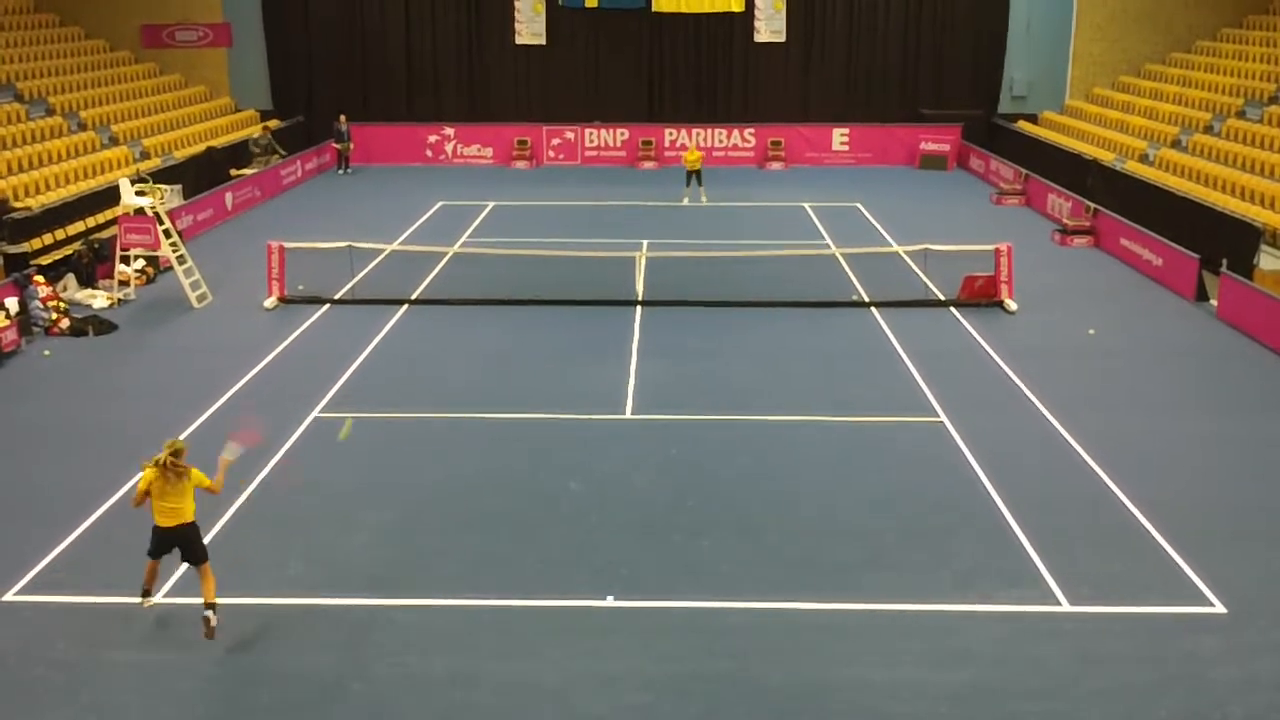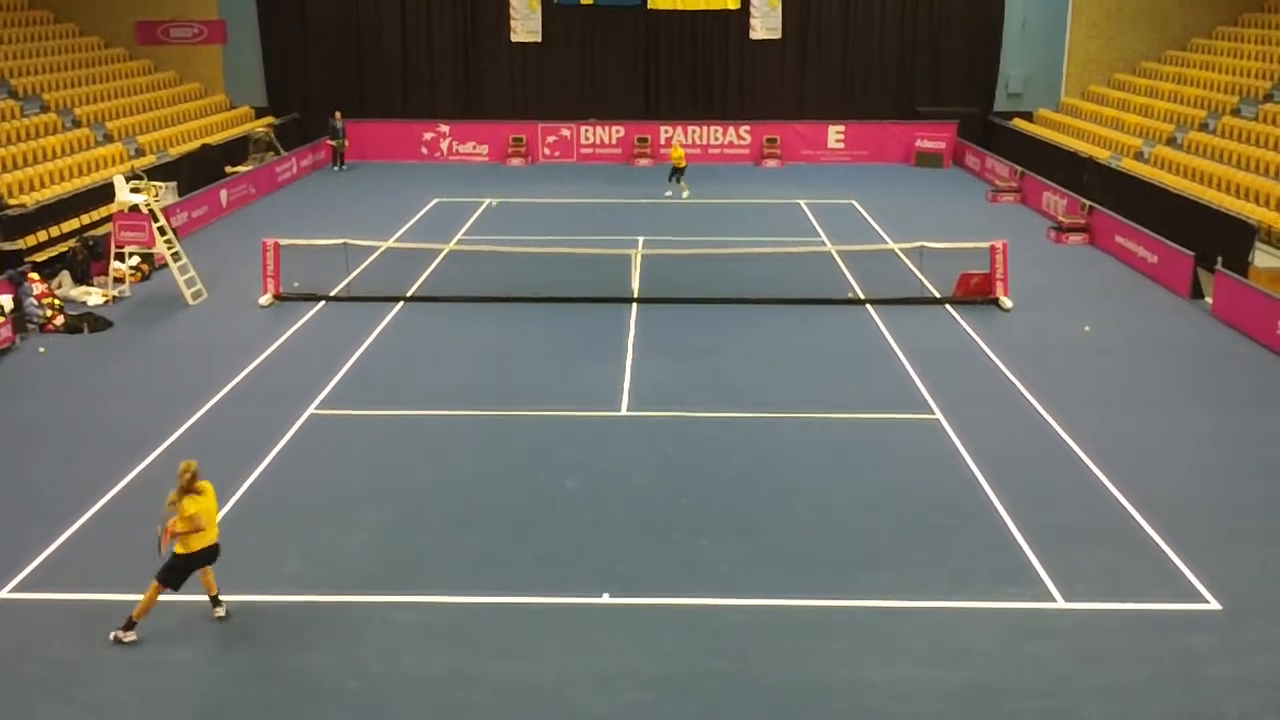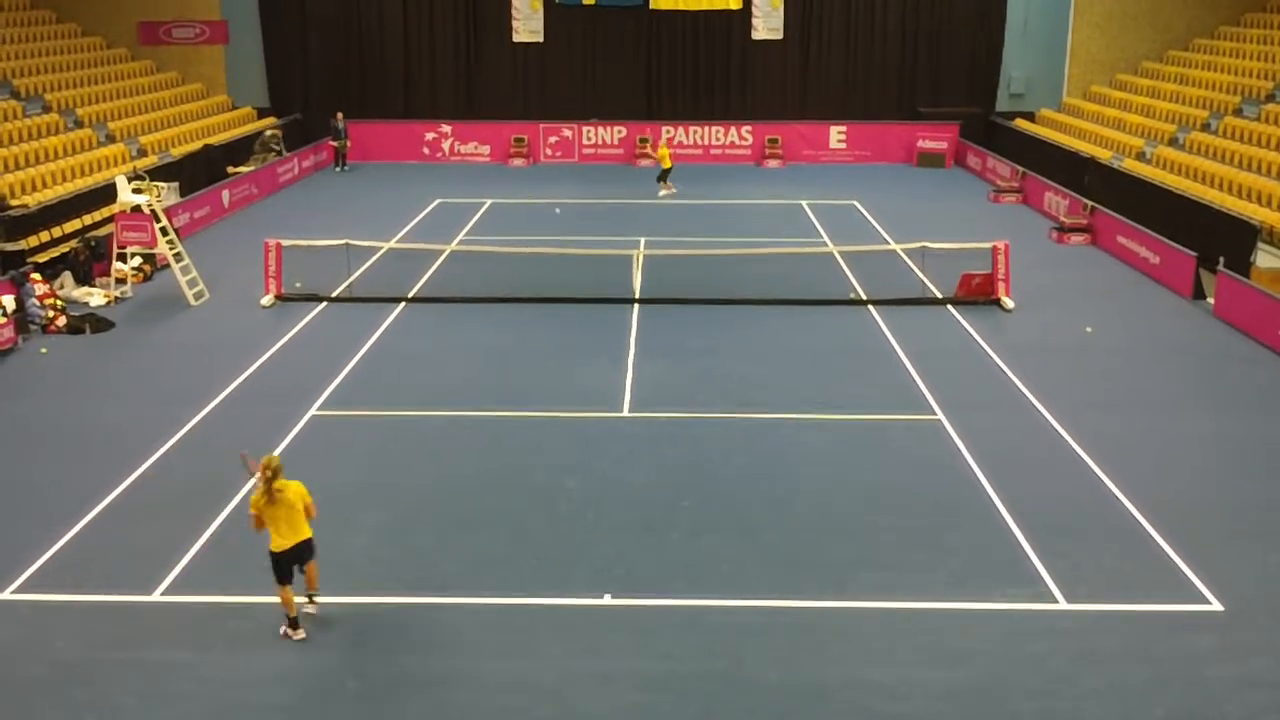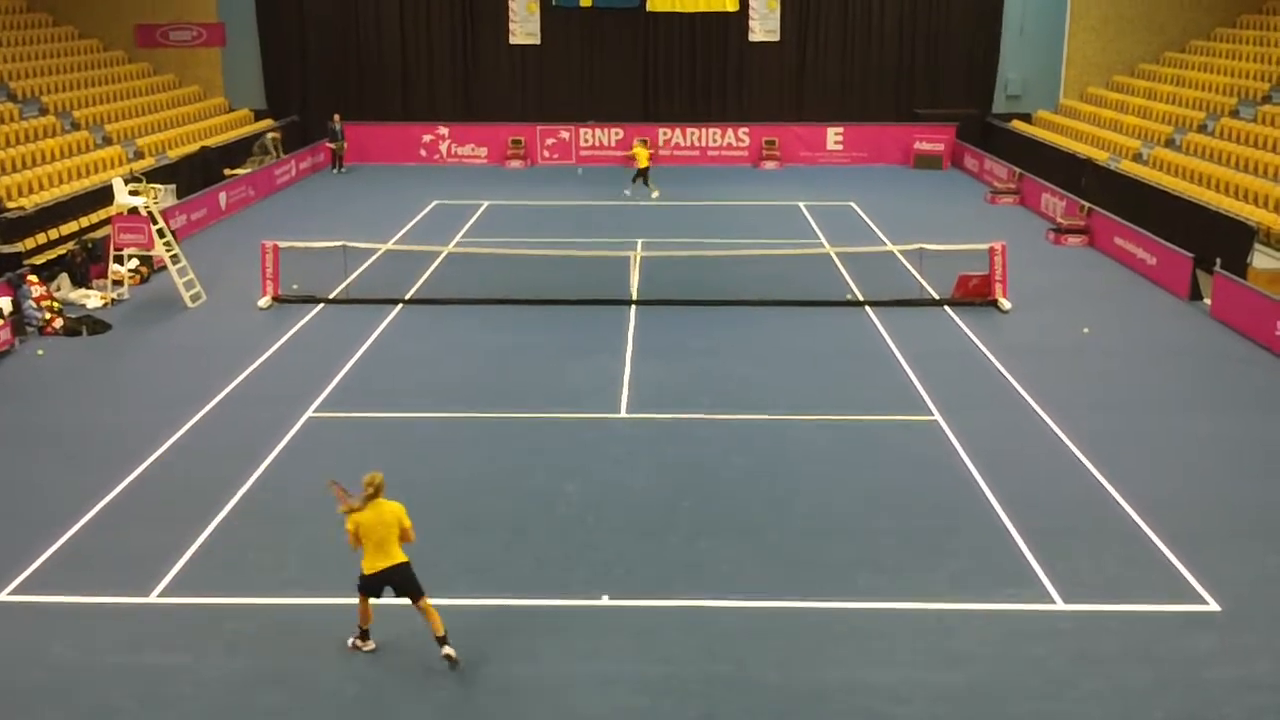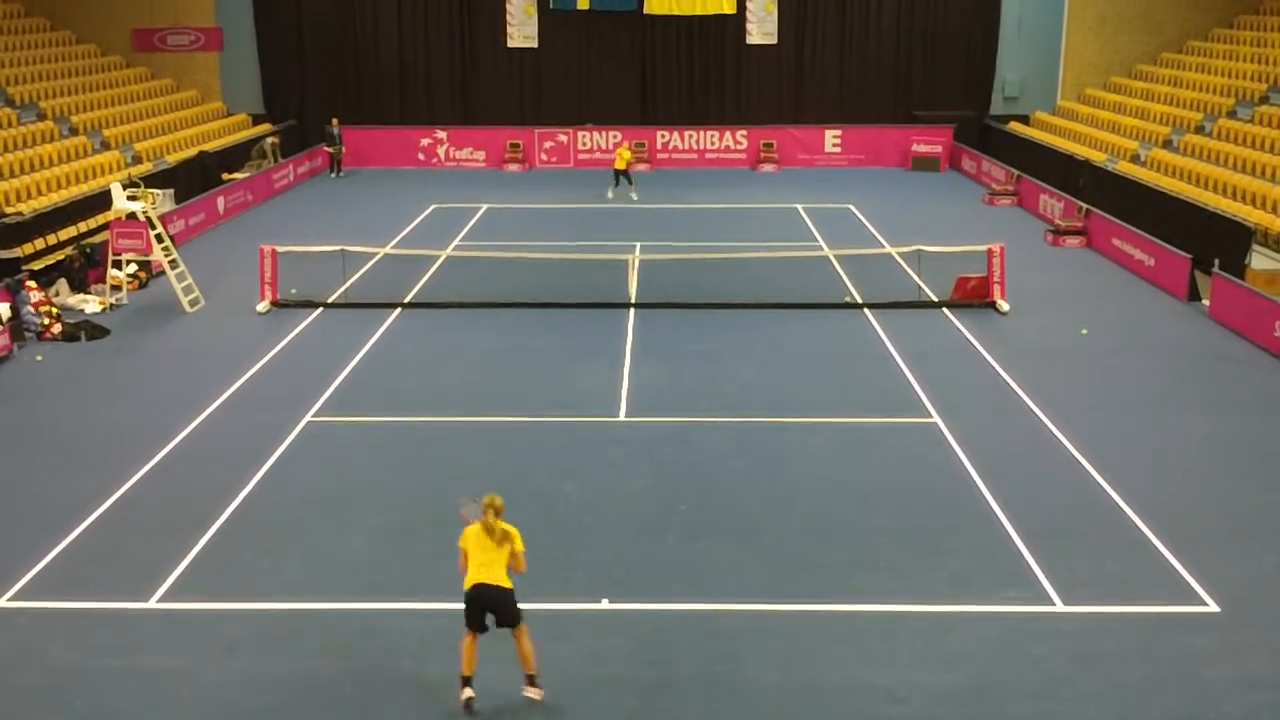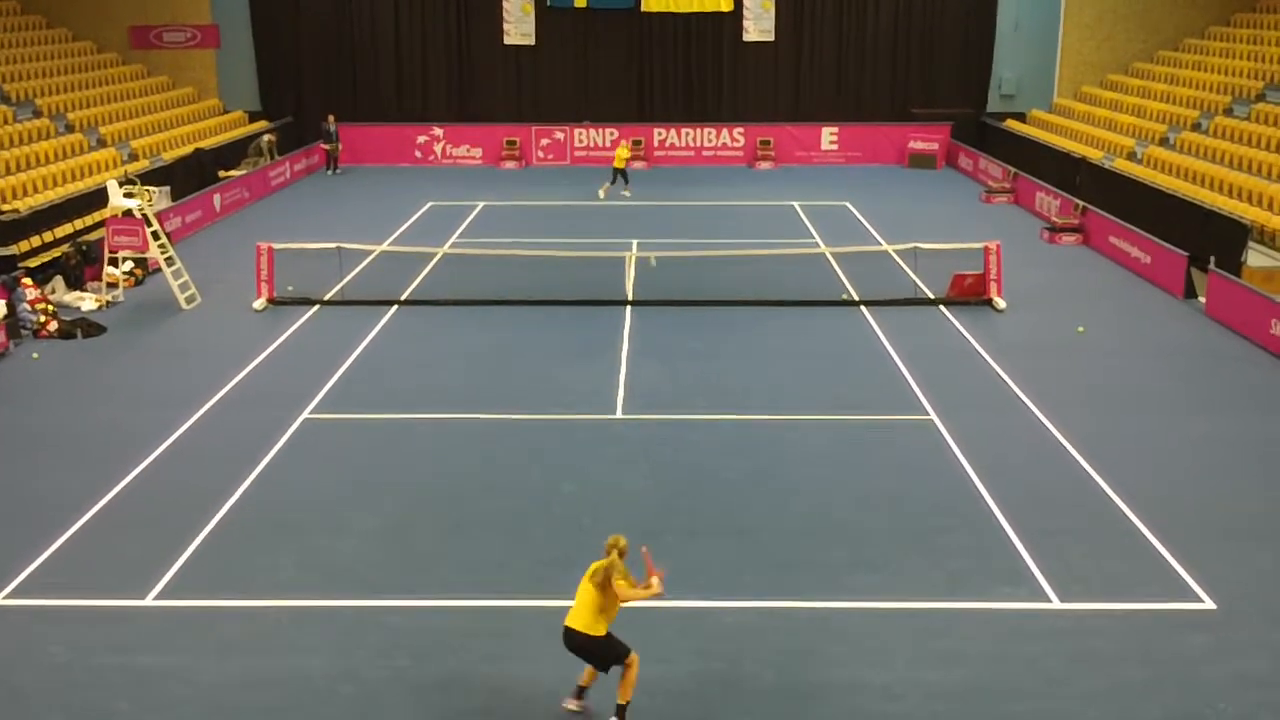
dt=0.4s
person 1, frame 1
left shoulder: (150, 474)
right shoulder: (190, 474)
left elbow: (136, 503)
right elbow: (216, 489)
right wrist: (222, 467)
left hip: (162, 530)
right hip: (186, 528)
left knee: (154, 560)
right knee: (205, 571)
left ankle: (146, 595)
right ankle: (210, 611)
person 1, frame 2
left shoulder: (186, 500)
right shoulder: (207, 487)
left elbow: (201, 525)
left wrist: (178, 531)
right wrist: (177, 519)
left hip: (191, 553)
right hip: (212, 548)
left knee: (156, 588)
right knee: (204, 568)
left ankle: (127, 630)
right ankle: (218, 605)
person 1, frame 3
left shoulder: (258, 498)
right shoulder: (297, 487)
left elbow: (258, 526)
right elbow: (312, 514)
left hip: (281, 548)
right hip: (304, 541)
left knee: (284, 586)
right knee: (309, 561)
left ankle: (294, 627)
right ankle: (311, 600)
person 1, frame 4
left shoulder: (355, 514)
right shoulder: (396, 508)
left elbow: (354, 543)
right elbow: (410, 538)
left hip: (372, 570)
right hip: (399, 565)
left knee: (363, 598)
right knee: (424, 606)
left ankle: (363, 639)
right ankle: (445, 647)
person 1, frame 5
left shoulder: (469, 531)
right shoulder: (510, 532)
left elbow: (463, 568)
right elbow: (521, 568)
left hip: (475, 591)
right hip: (500, 589)
left knee: (471, 635)
right knee: (520, 631)
left ankle: (467, 688)
right ankle: (531, 685)
person 1, frame 6
left shoulder: (597, 567)
right shoulder: (615, 572)
left elbow: (628, 590)
right elbow: (623, 596)
left wrist: (648, 586)
right wrist: (652, 590)
left hip: (570, 633)
right hip: (589, 636)
left knee: (602, 660)
right knee: (631, 662)
left ankle: (577, 698)
